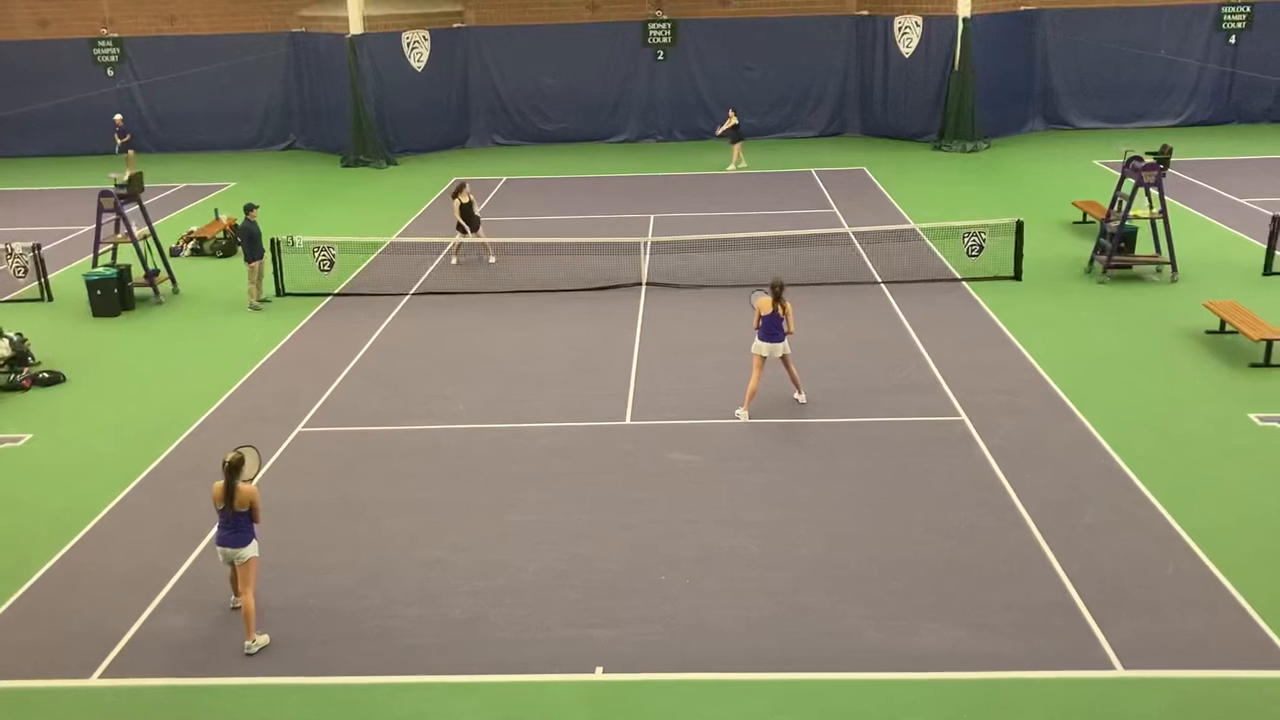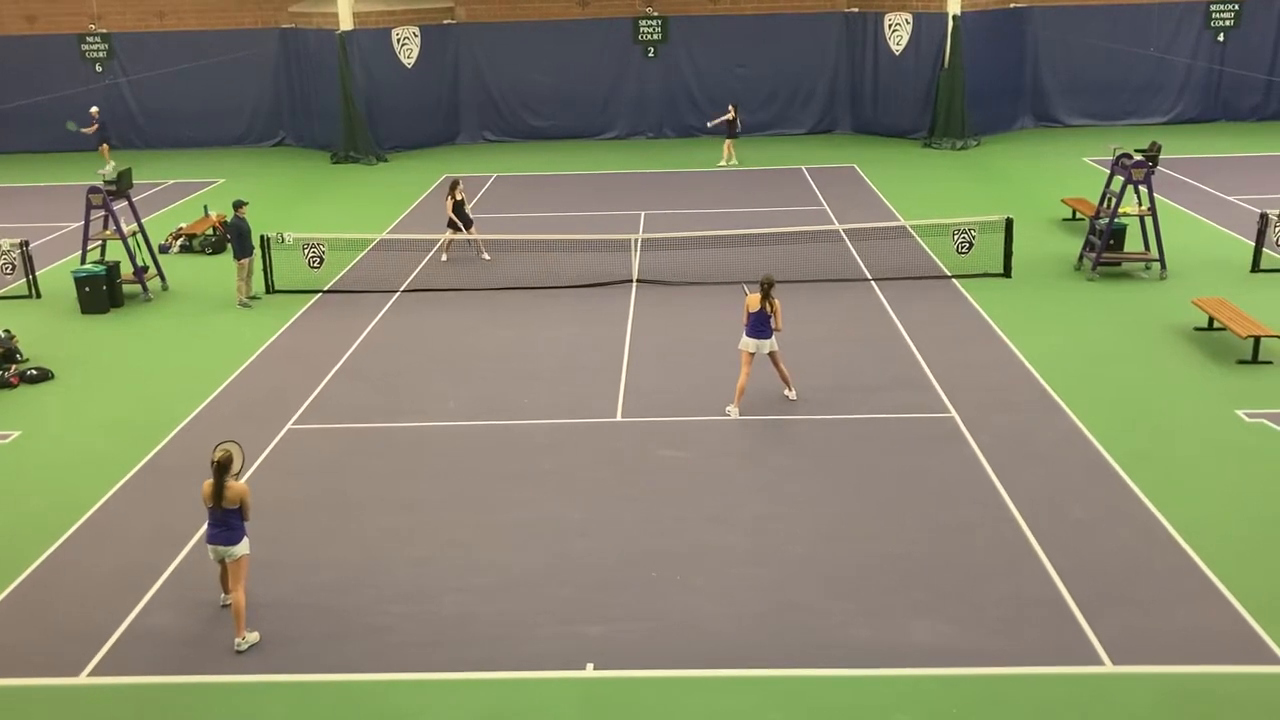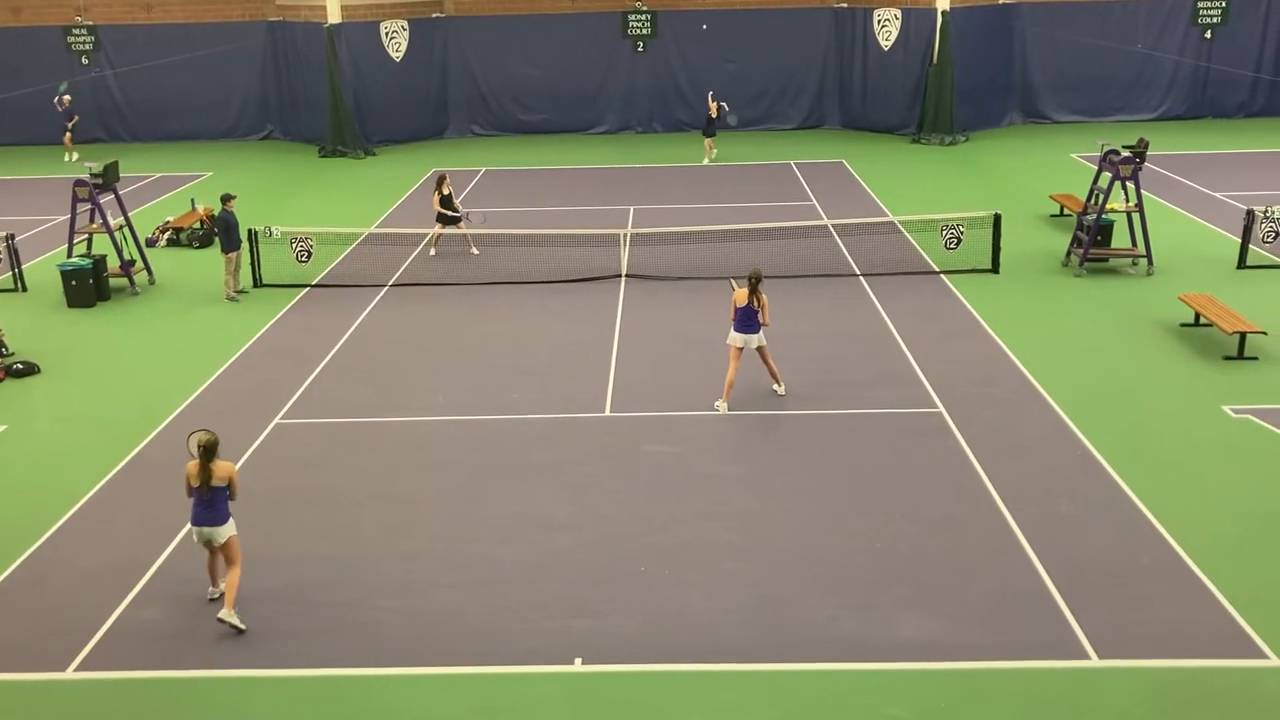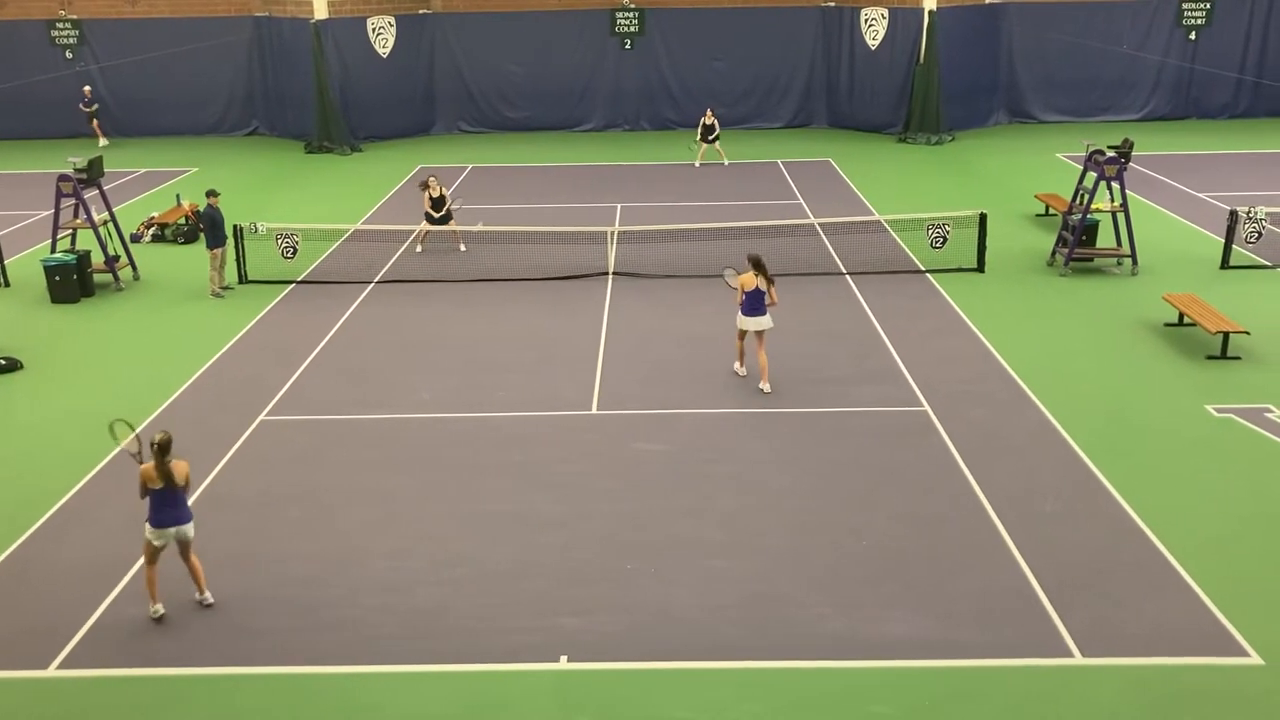
dt=1s
person 1, frame 1
left shoulder: (216, 488)
right shoulder: (250, 491)
right elbow: (256, 519)
left hip: (222, 543)
right hip: (244, 544)
left knee: (234, 569)
right knee: (248, 592)
left ankle: (236, 598)
right ankle: (251, 640)
person 1, frame 2
left shoulder: (206, 487)
right shoulder: (240, 489)
right elbow: (246, 517)
left hip: (213, 542)
right hip: (235, 542)
left knee: (224, 566)
right knee: (238, 589)
left ankle: (226, 595)
right ankle: (241, 637)
person 1, frame 3
left shoulder: (191, 468)
right shoulder: (228, 468)
right elbow: (234, 497)
left hip: (198, 525)
right hip: (220, 524)
left knee: (213, 551)
right knee: (234, 566)
left ankle: (215, 588)
right ankle: (227, 610)
person 1, frame 4
left shoulder: (146, 470)
right shoulder: (183, 466)
left elbow: (143, 495)
left hip: (159, 526)
right hip: (184, 522)
left knee: (150, 563)
right knee: (188, 556)
left ankle: (156, 606)
right ankle: (204, 594)
